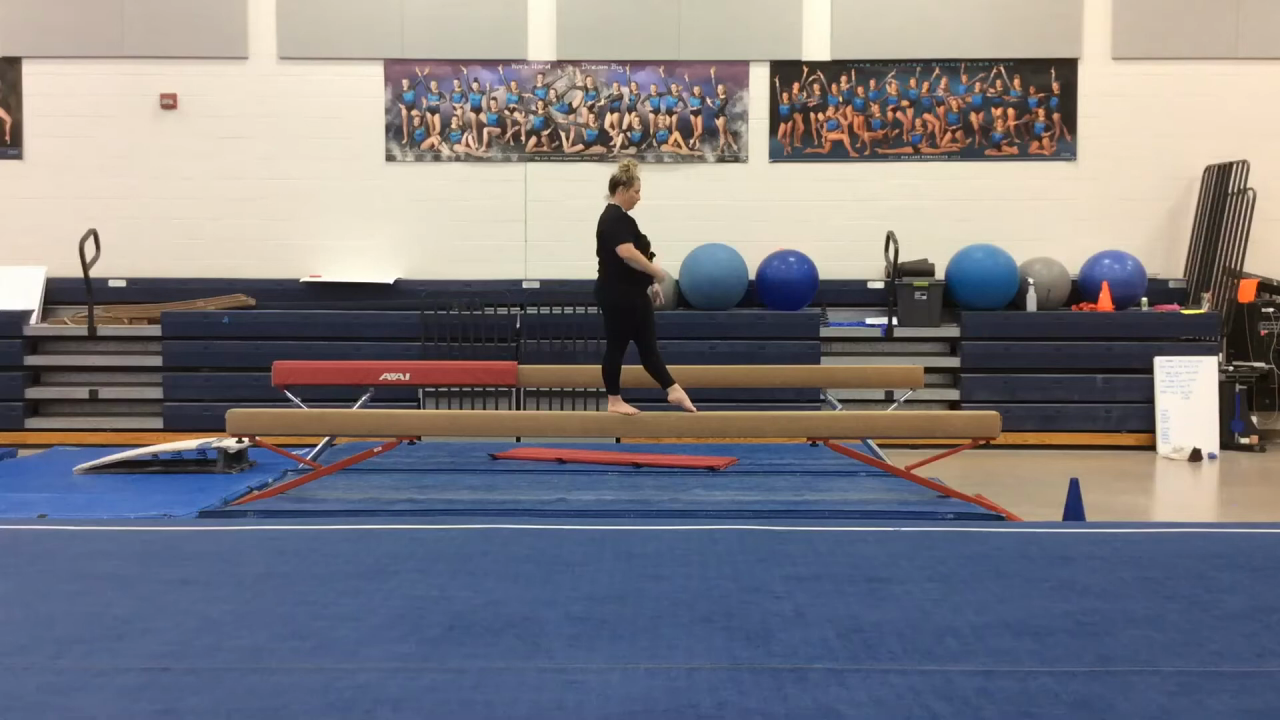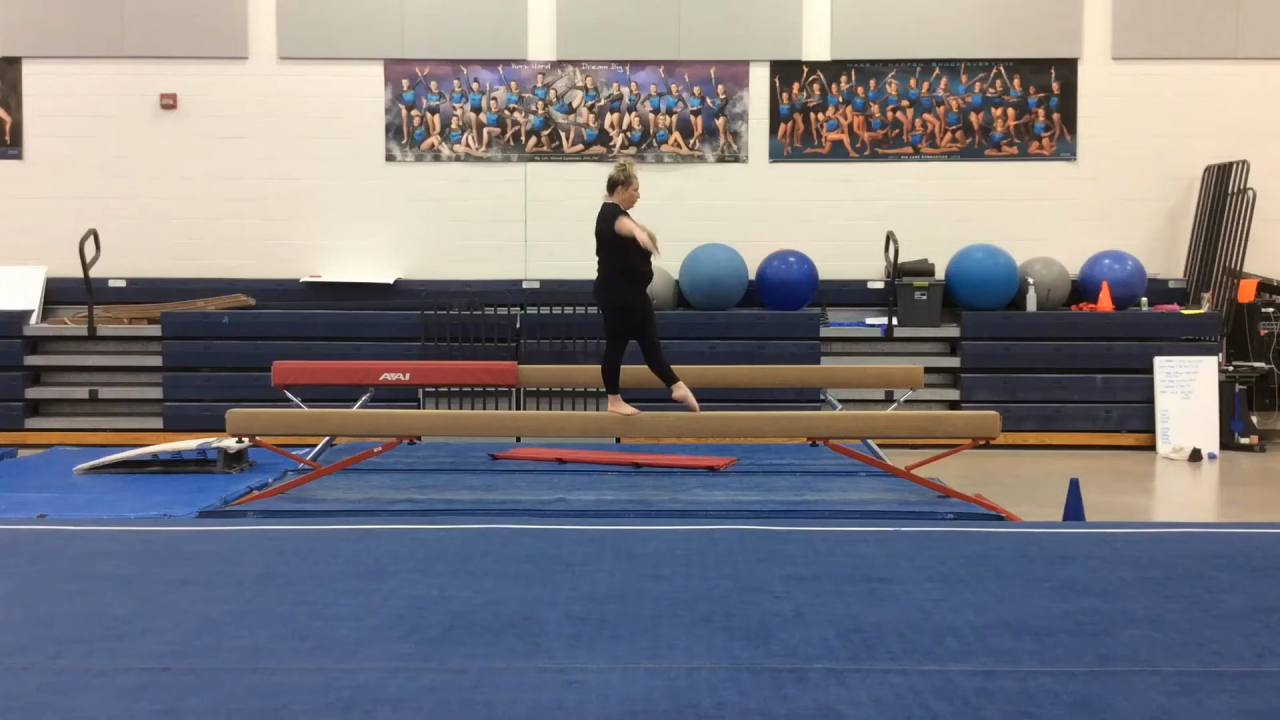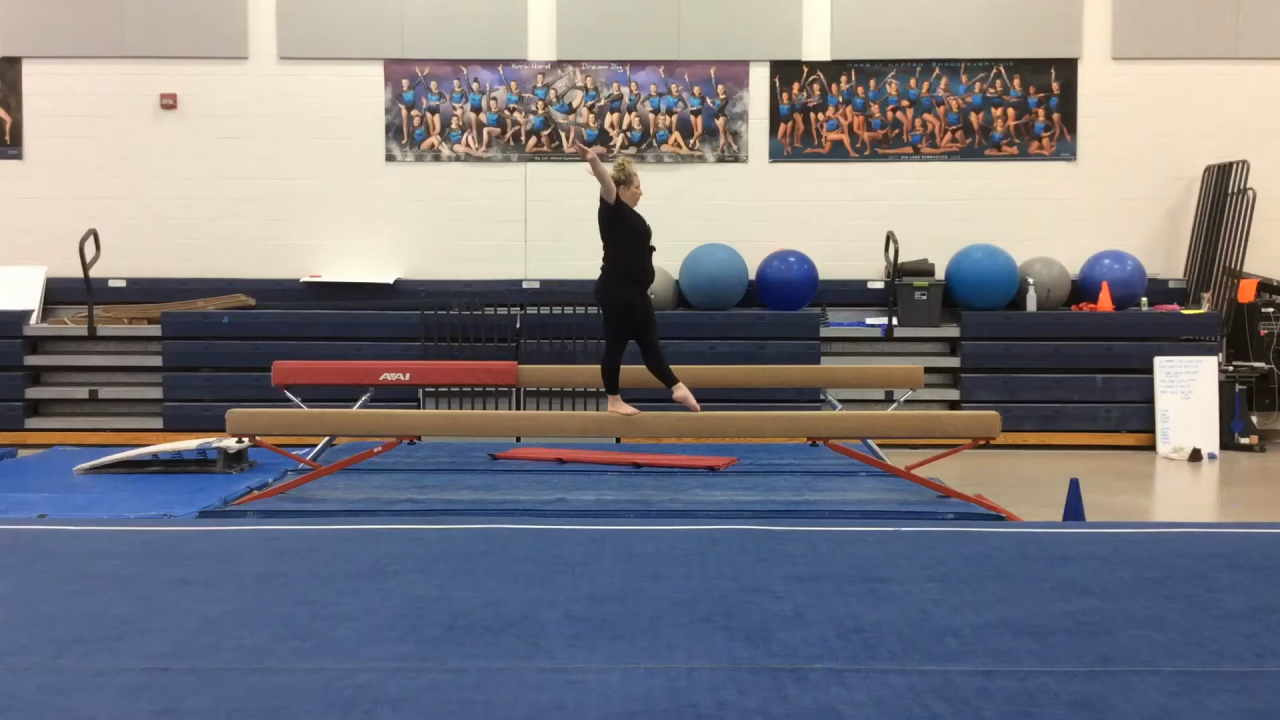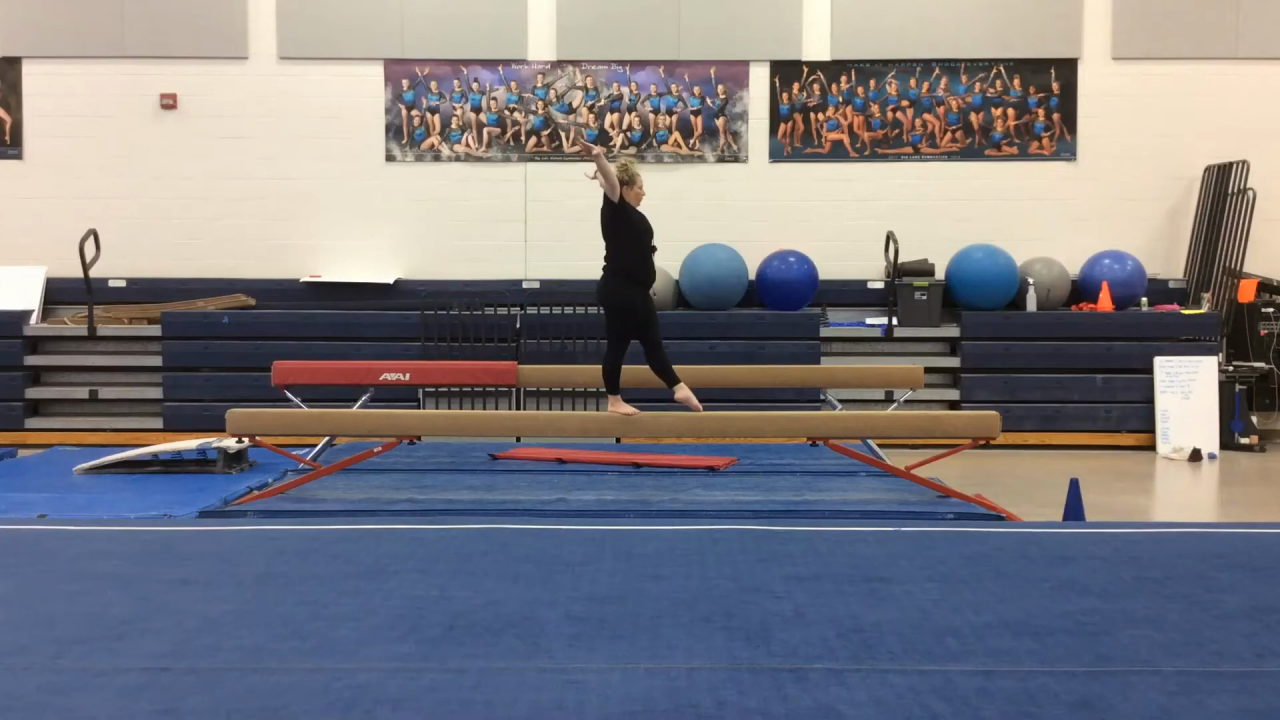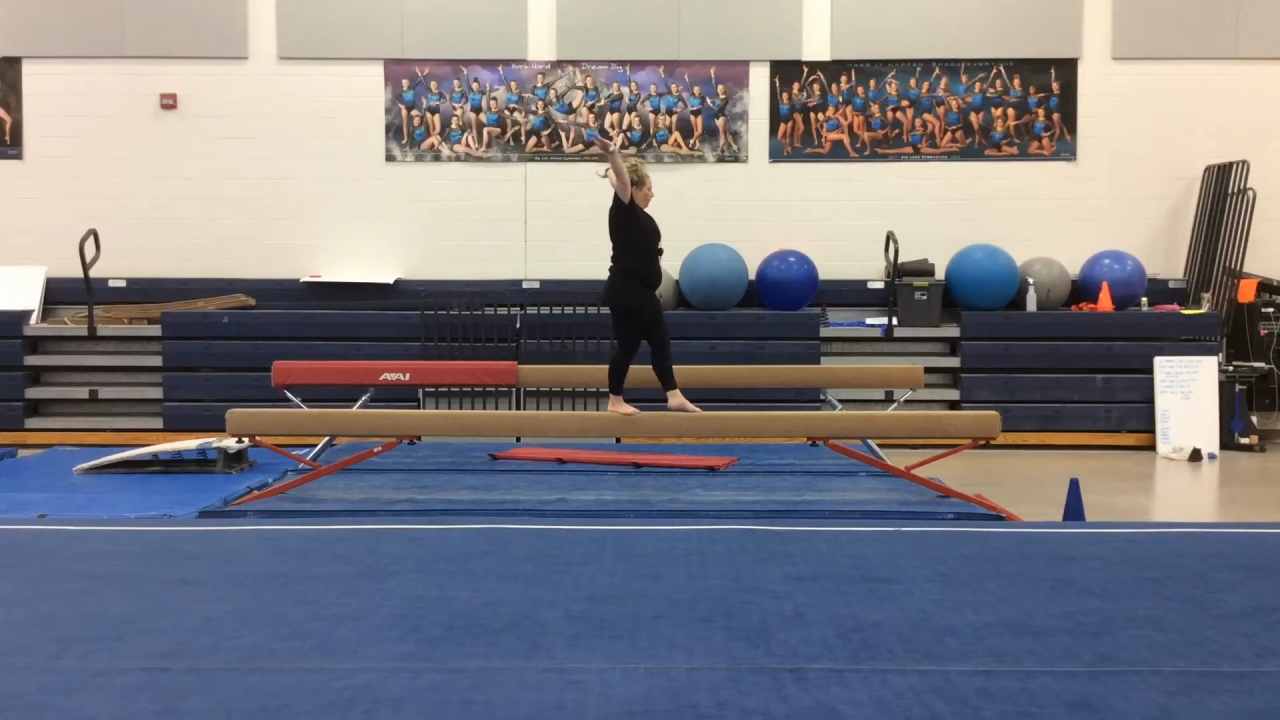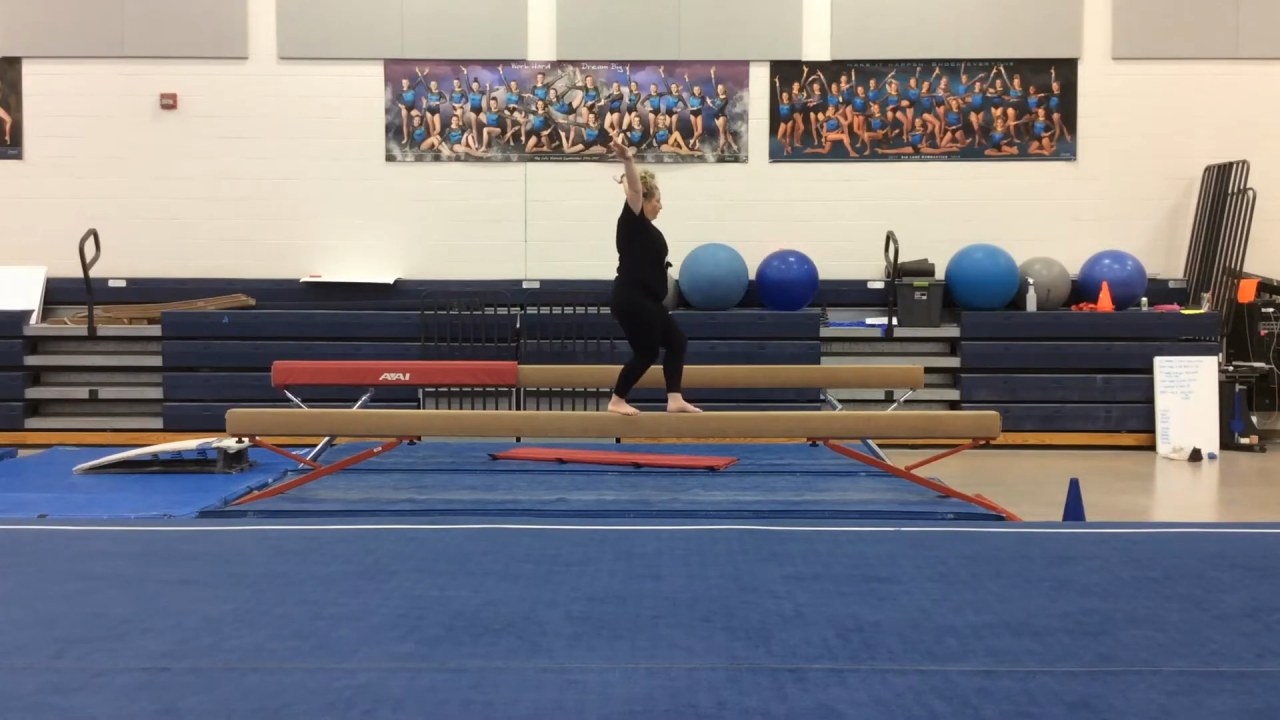
dt=0.3s
person 1, frame 1
left shoulder: (620, 217)
right shoulder: (614, 218)
right elbow: (626, 253)
left wrist: (650, 281)
right wrist: (656, 273)
left hip: (632, 295)
right hip: (616, 295)
left knee: (648, 346)
right knee: (617, 346)
left ankle: (674, 391)
right ankle: (614, 401)
person 1, frame 2
left shoulder: (619, 214)
right shoulder: (610, 214)
left elbow: (630, 224)
right elbow: (624, 225)
left wrist: (646, 231)
right wrist: (639, 233)
left hip: (632, 292)
right hip: (615, 293)
left knee: (651, 343)
right knee: (616, 345)
left ankle: (677, 388)
right ankle: (614, 401)
person 1, frame 3
left shoulder: (627, 212)
right shoulder: (613, 210)
left elbow: (612, 183)
right elbow: (607, 184)
left wrist: (597, 165)
right wrist: (593, 160)
left hip: (635, 292)
right hip: (616, 292)
left knee: (650, 344)
right knee: (616, 345)
left ankle: (677, 389)
right ankle: (613, 401)
person 1, frame 4
left shoulder: (628, 212)
right shoulder: (615, 210)
left elbow: (610, 182)
right elbow: (611, 184)
left wrist: (601, 173)
right wrist: (598, 158)
left hip: (637, 292)
right hip: (618, 290)
left knee: (653, 342)
right knee: (617, 345)
left ankle: (680, 389)
right ankle: (614, 401)
person 1, frame 5
left shoulder: (636, 213)
right shoulder: (624, 211)
left elbow: (621, 182)
right elbow: (624, 182)
left wrist: (612, 172)
right wrist: (613, 154)
left hip: (641, 292)
right hip: (625, 291)
left knee: (660, 341)
right knee: (627, 345)
left ankle: (674, 397)
right ankle: (615, 401)
person 1, frame 6
left shoulder: (643, 226)
right shoulder: (632, 222)
left elbow: (636, 190)
right elbow: (635, 191)
left wrist: (627, 176)
right wrist: (628, 160)
left hip: (646, 302)
right hip: (631, 300)
left knee: (677, 343)
right knee: (646, 353)
left ankle: (675, 400)
right ankle: (617, 401)
